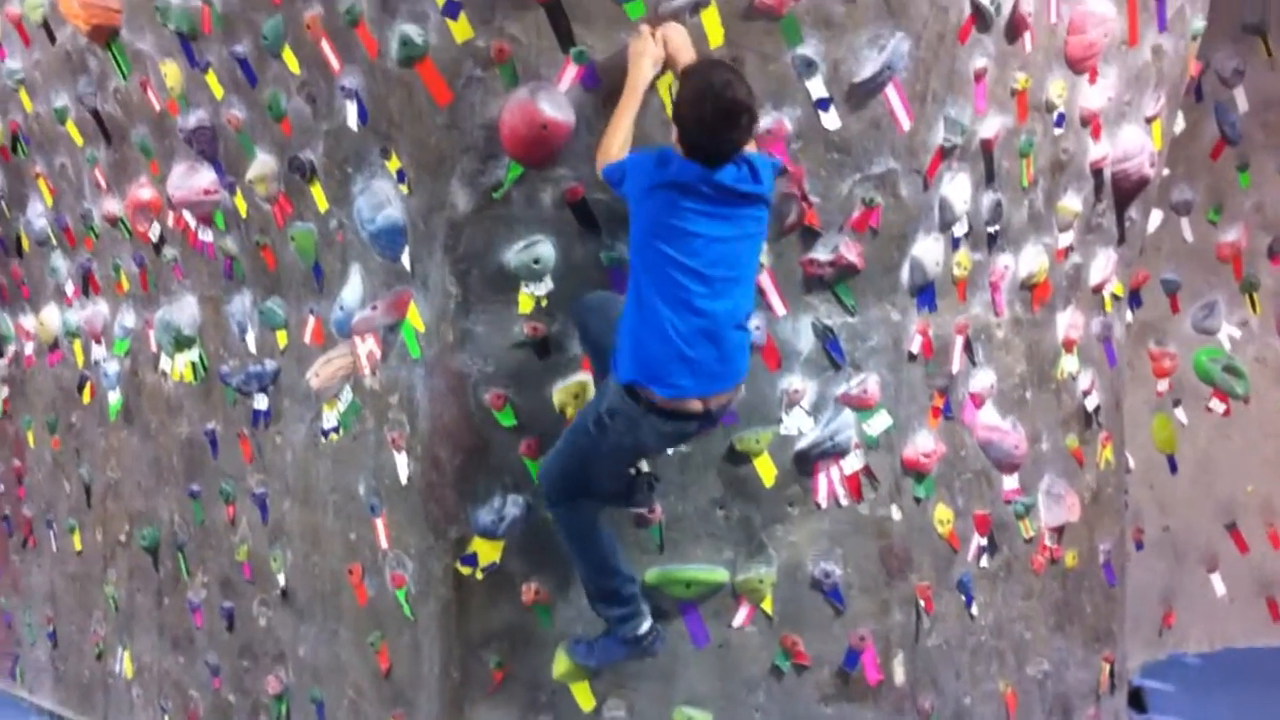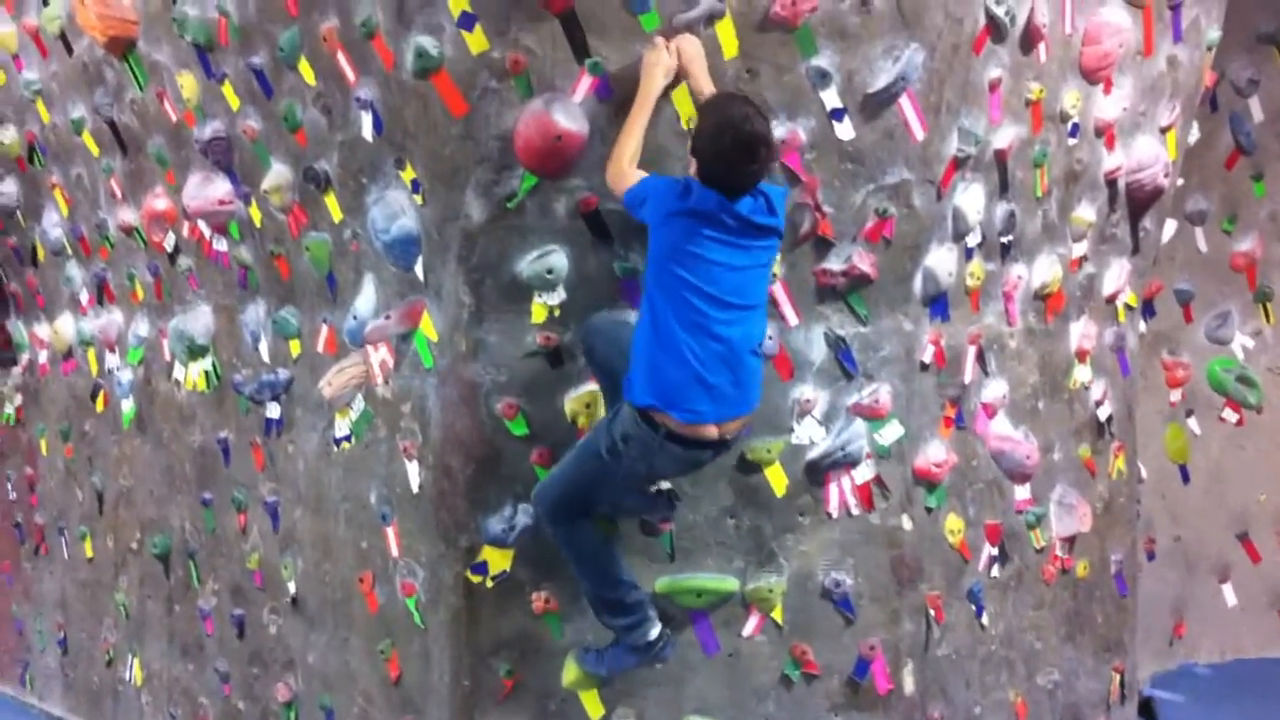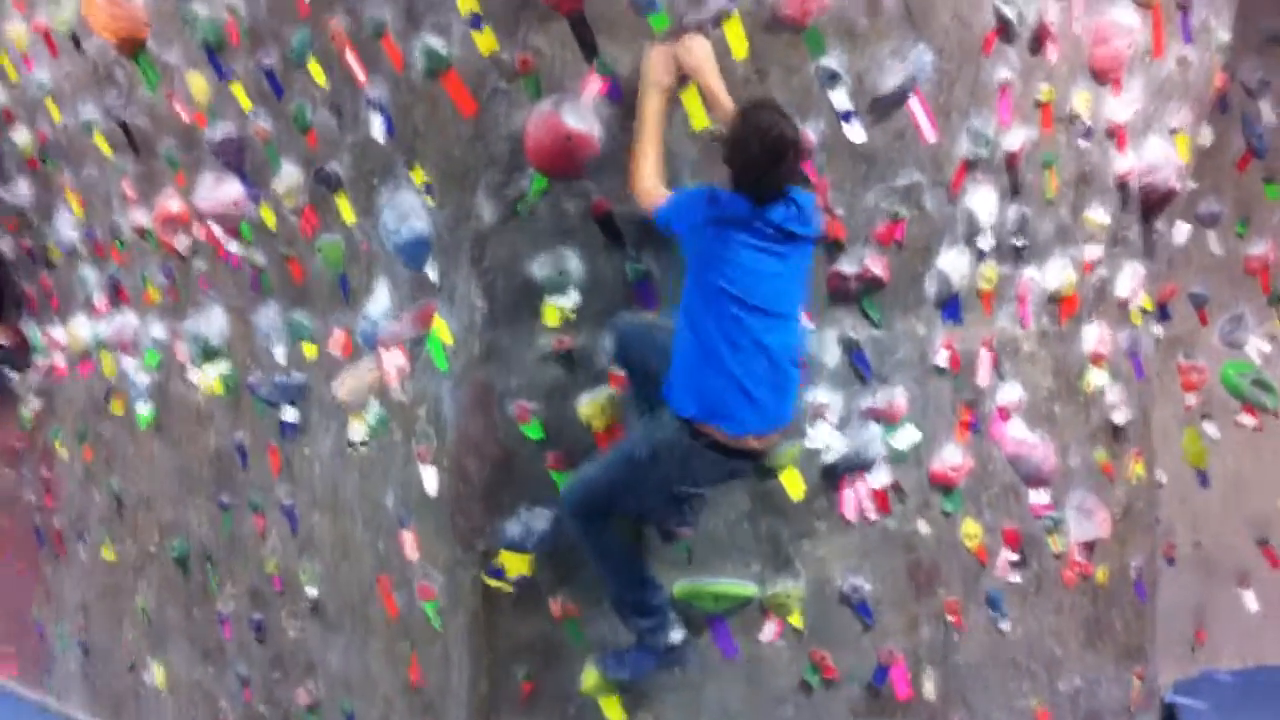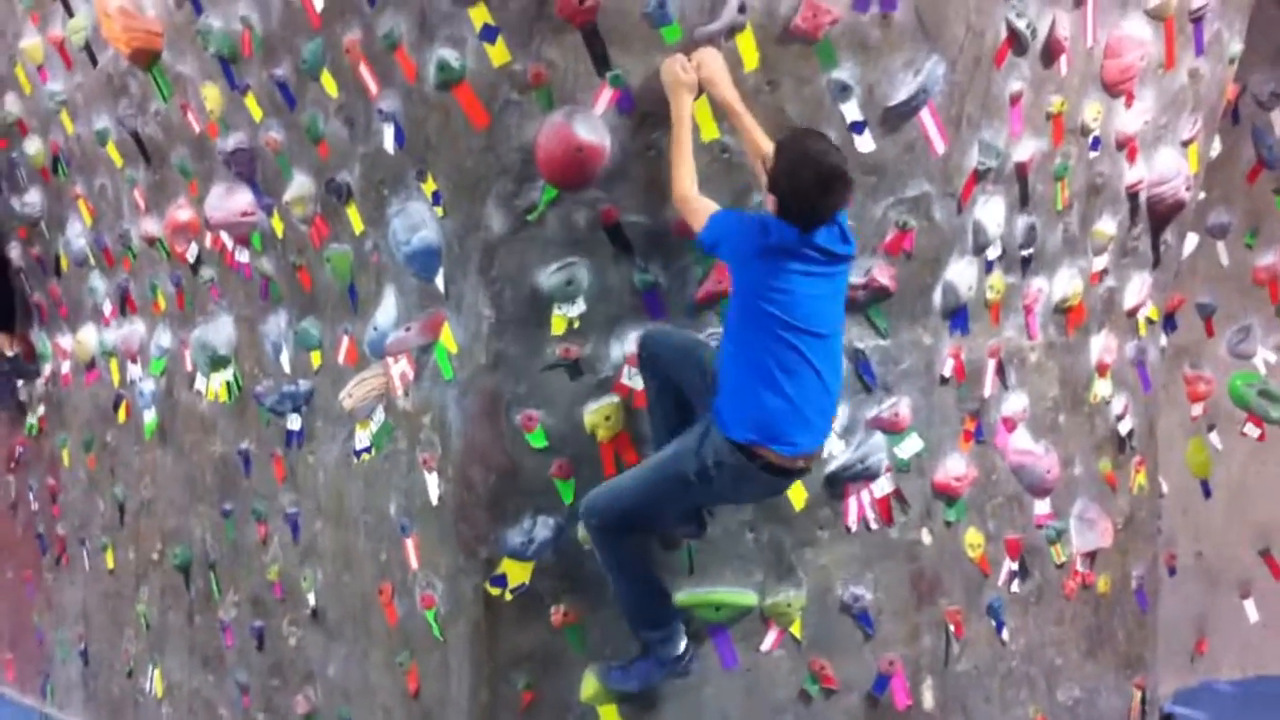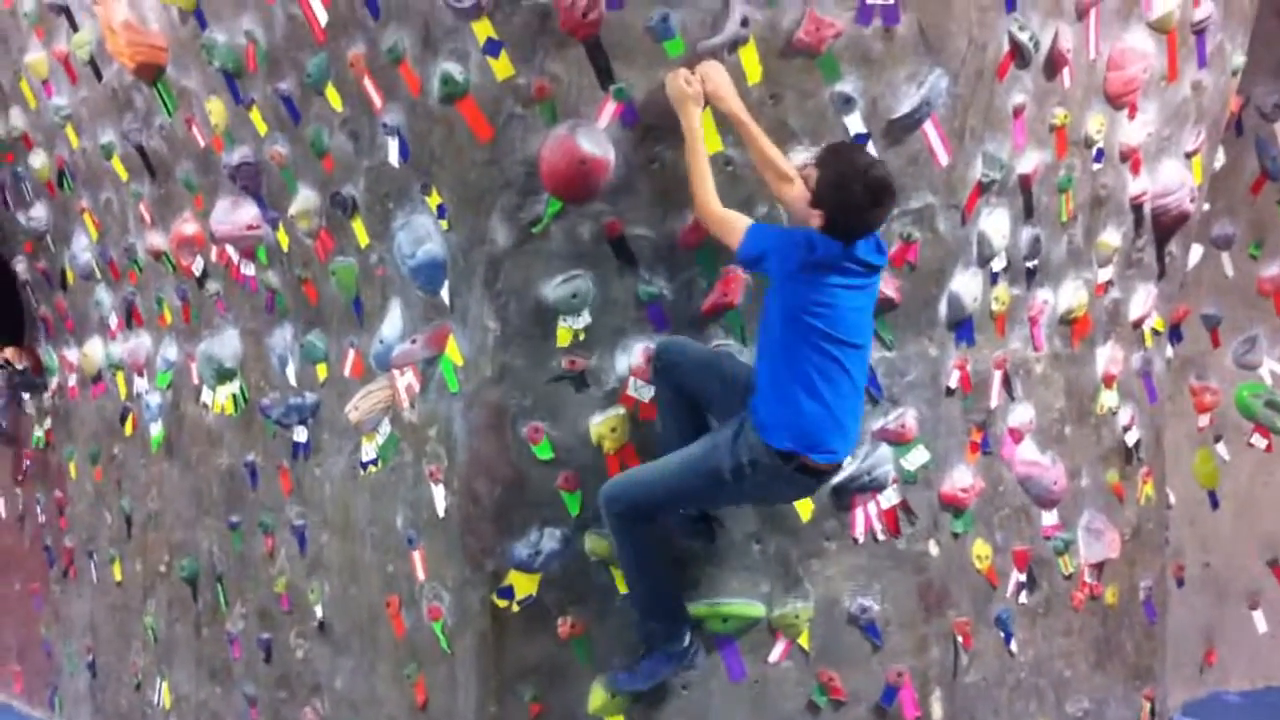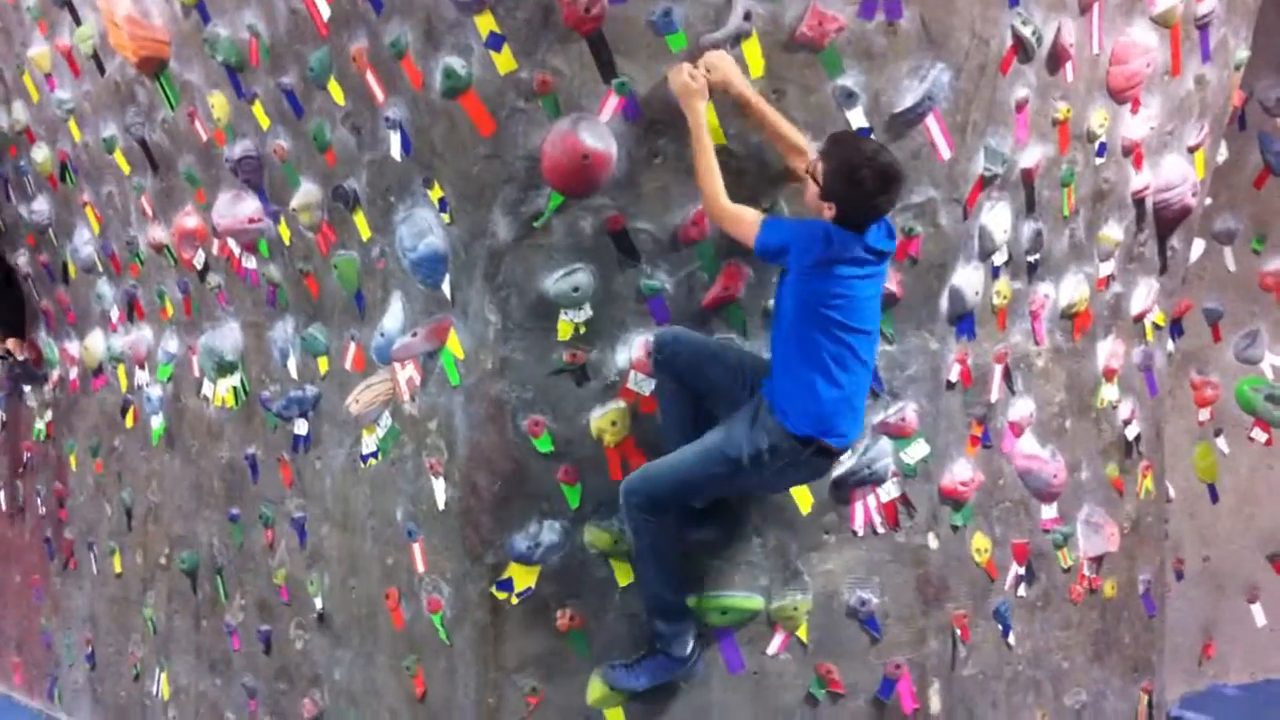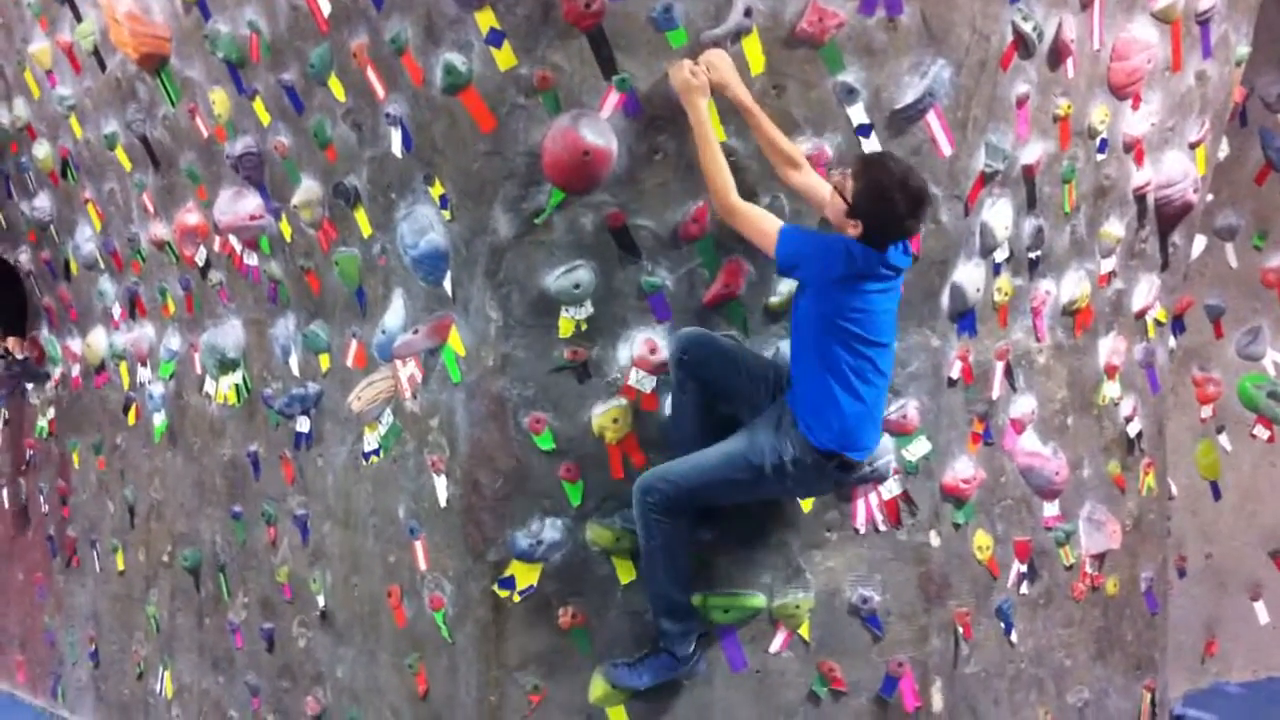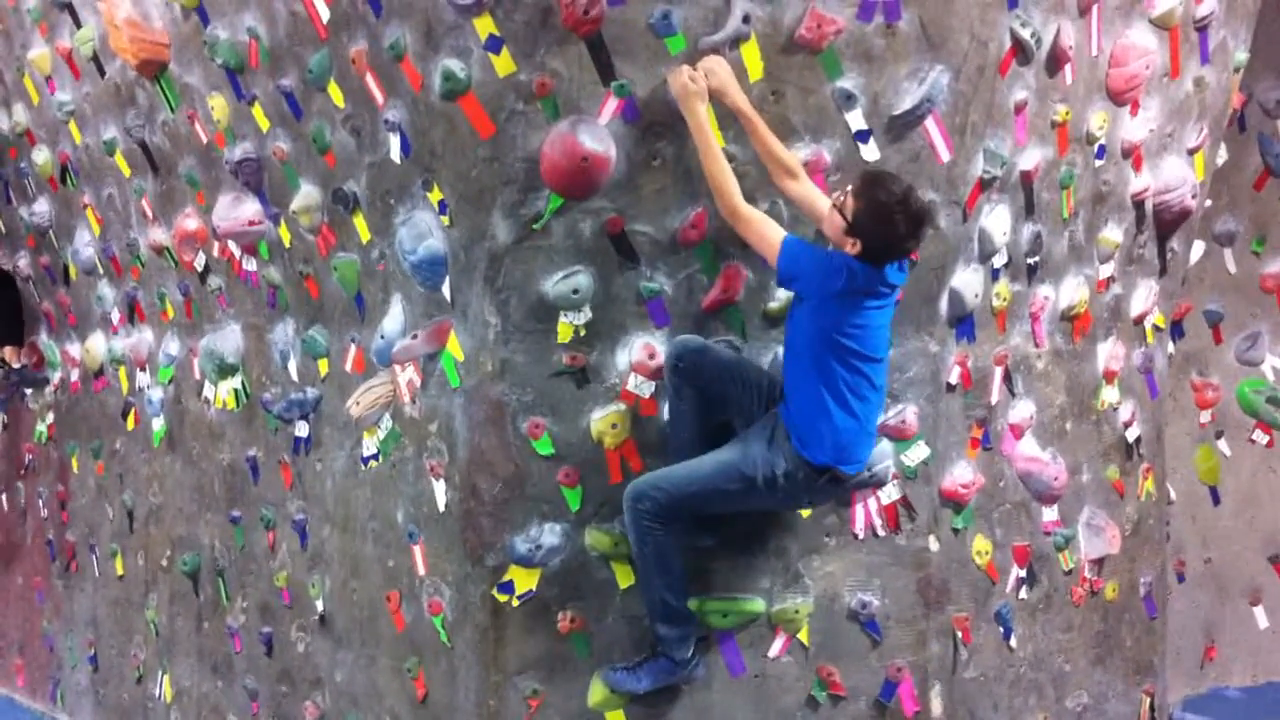
dt=0.2s
person 1, frame 1
left shoulder: (656, 177)
right shoulder: (758, 180)
left elbow: (608, 156)
right elbow: (734, 136)
left wrist: (641, 73)
right wrist: (687, 60)
left hip: (652, 401)
right hip: (720, 396)
left knee: (560, 488)
right knee: (592, 309)
left ankle: (631, 626)
right ankle: (625, 476)
person 1, frame 2
left shoulder: (675, 204)
right shoulder: (769, 207)
left elbow: (617, 170)
right elbow: (740, 153)
left wrist: (652, 83)
right wrist: (699, 76)
left hip: (665, 427)
right hip: (731, 423)
left knee: (555, 505)
right knee: (600, 332)
left ankle: (638, 631)
right ankle: (642, 489)
person 1, frame 3
left shoulder: (709, 213)
right shoulder: (801, 214)
left elbow: (645, 186)
right elbow: (770, 158)
left wrist: (655, 92)
right wrist: (709, 81)
left hip: (707, 437)
right hip: (769, 430)
left knee: (583, 505)
right knee: (633, 333)
left ankle: (658, 632)
right ankle: (669, 493)
person 1, frame 4
left shoulder: (757, 239)
right shoulder: (837, 233)
left elbow: (685, 197)
right elbow: (791, 173)
left wrist: (682, 101)
right wrist: (726, 93)
left hip: (750, 454)
right hip: (800, 441)
left knee: (601, 515)
right knee: (657, 345)
left ankle: (666, 646)
right ankle: (679, 502)
person 1, frame 5
left shoulder: (800, 253)
right shoulder: (865, 242)
left elbow: (709, 211)
right elbow: (783, 180)
left wrist: (691, 115)
right wrist: (731, 106)
left hip: (782, 455)
right hip: (805, 431)
left knee: (619, 502)
right knee: (671, 357)
left ankle: (670, 641)
right ankle: (691, 495)
person 1, frame 6
left shoulder: (817, 244)
right shoulder: (870, 226)
left elbow: (719, 208)
right elbow: (799, 153)
left wrist: (695, 108)
right wrist: (740, 89)
left hip: (797, 437)
right hip: (792, 400)
left knee: (641, 494)
right knee: (670, 348)
left ankle: (674, 645)
right ankle: (694, 489)
person 1, frame 7
left shoulder: (840, 259)
right shoulder: (885, 240)
left elbow: (729, 206)
right elbow: (794, 167)
left wrist: (697, 105)
right wrist: (737, 94)
left hip: (817, 447)
right hip: (808, 406)
left knee: (654, 493)
right knee: (690, 348)
left ankle: (677, 646)
right ankle: (702, 488)
person 1, frame 8
left shoulder: (838, 275)
right shoulder: (875, 254)
left elbow: (736, 211)
right elbow: (791, 177)
left wrist: (695, 111)
right wrist: (736, 100)
left hip: (810, 459)
right hip: (800, 416)
left knee: (645, 499)
right knee: (686, 356)
left ankle: (675, 651)
right ankle: (698, 493)
